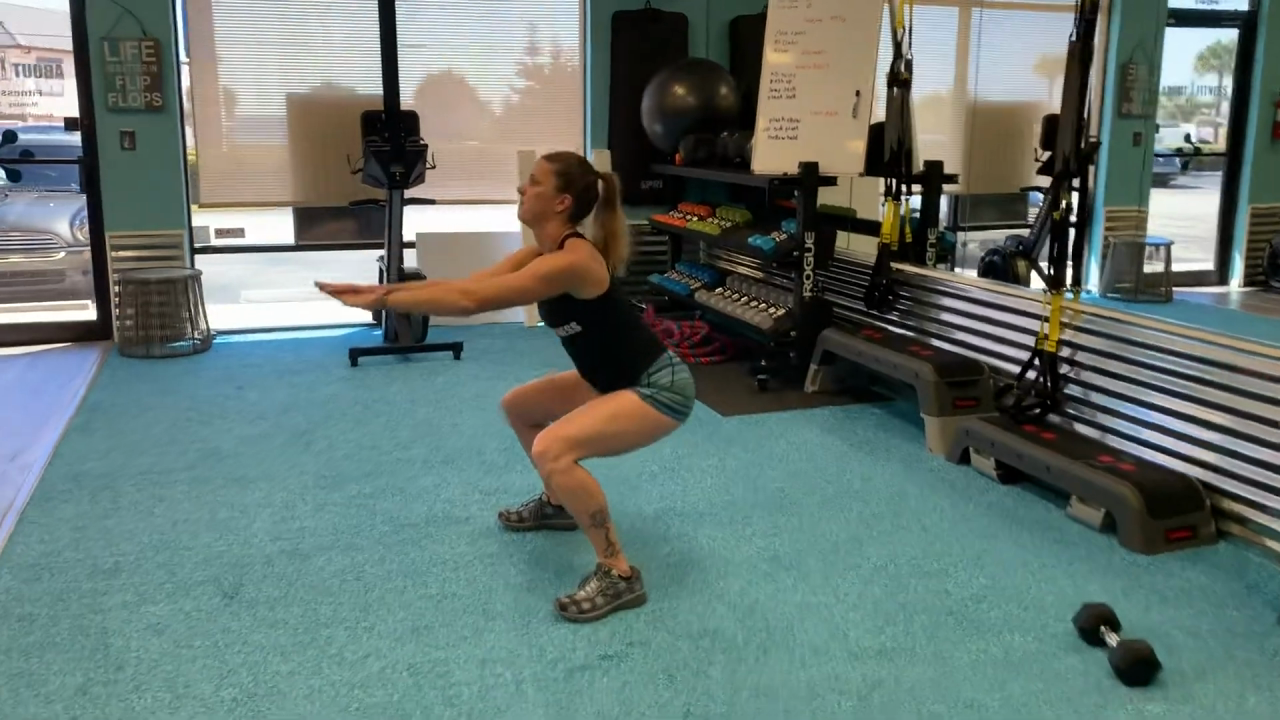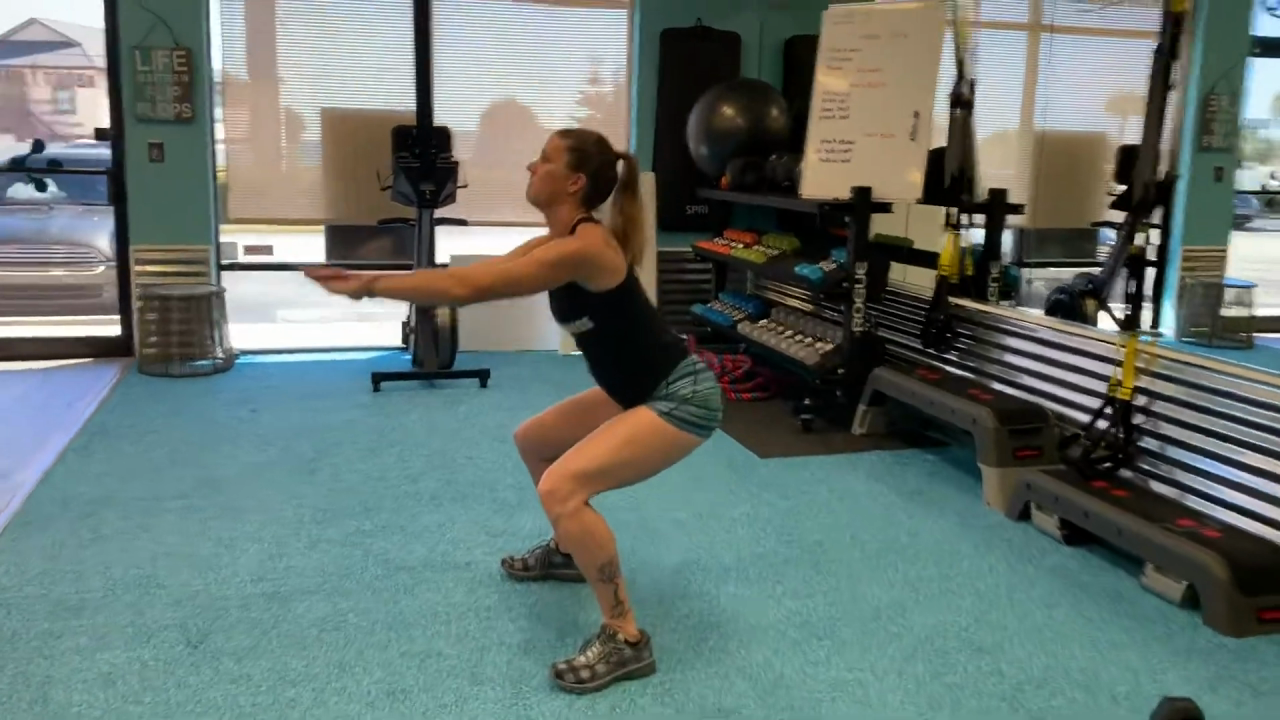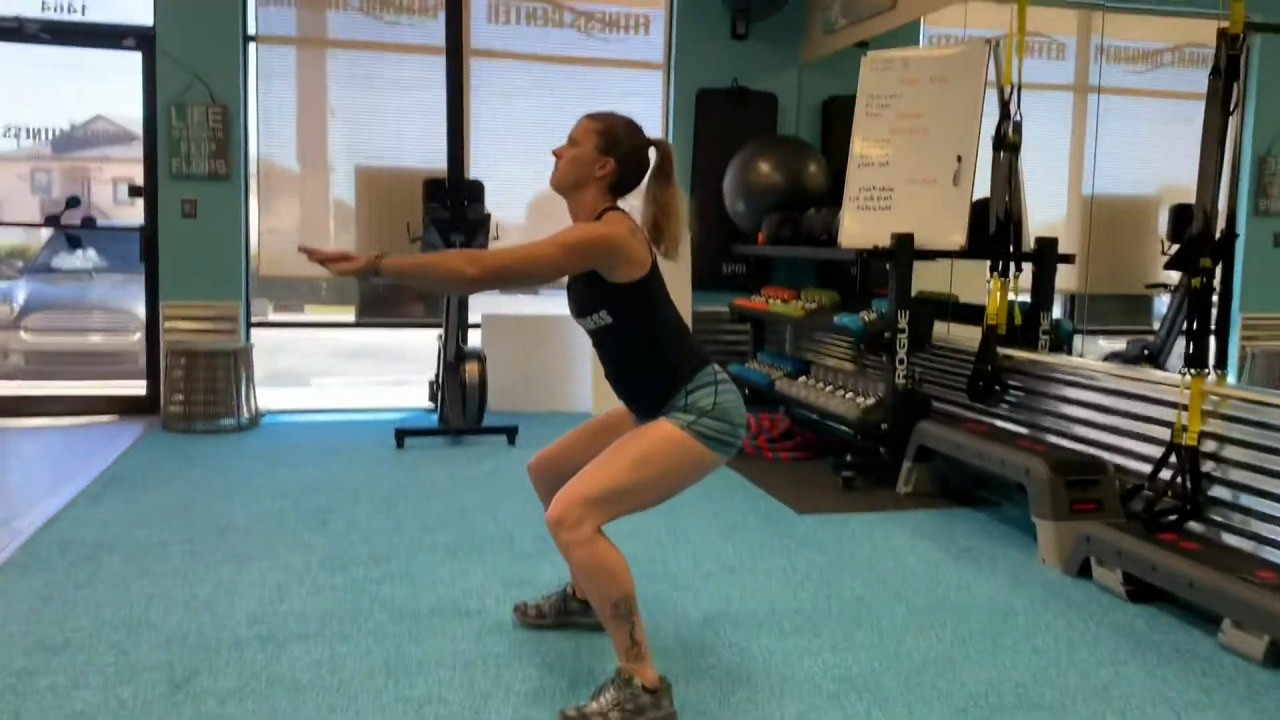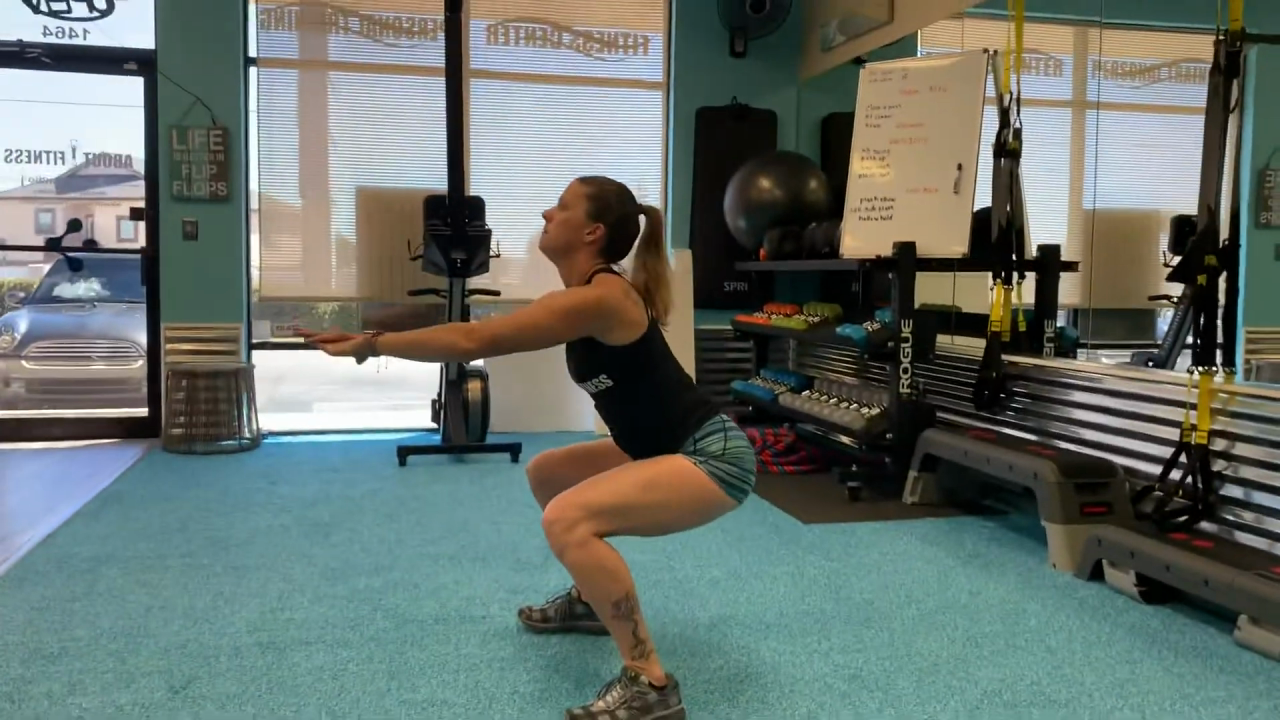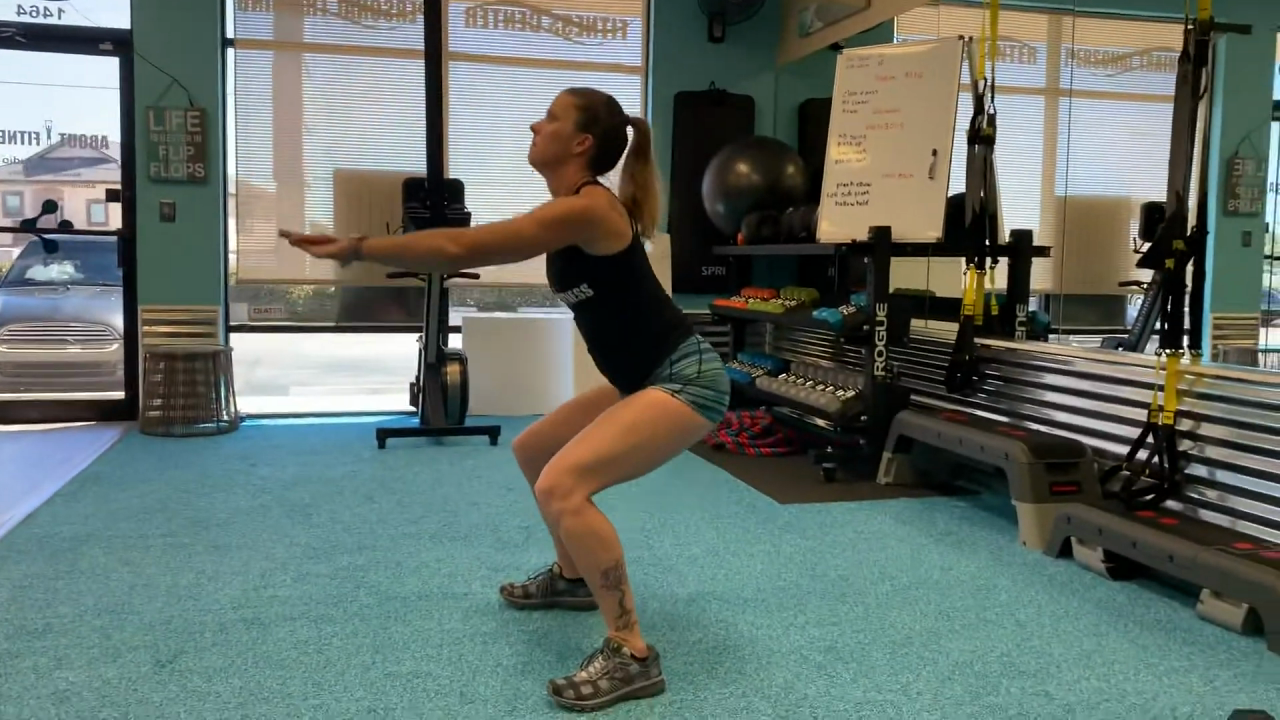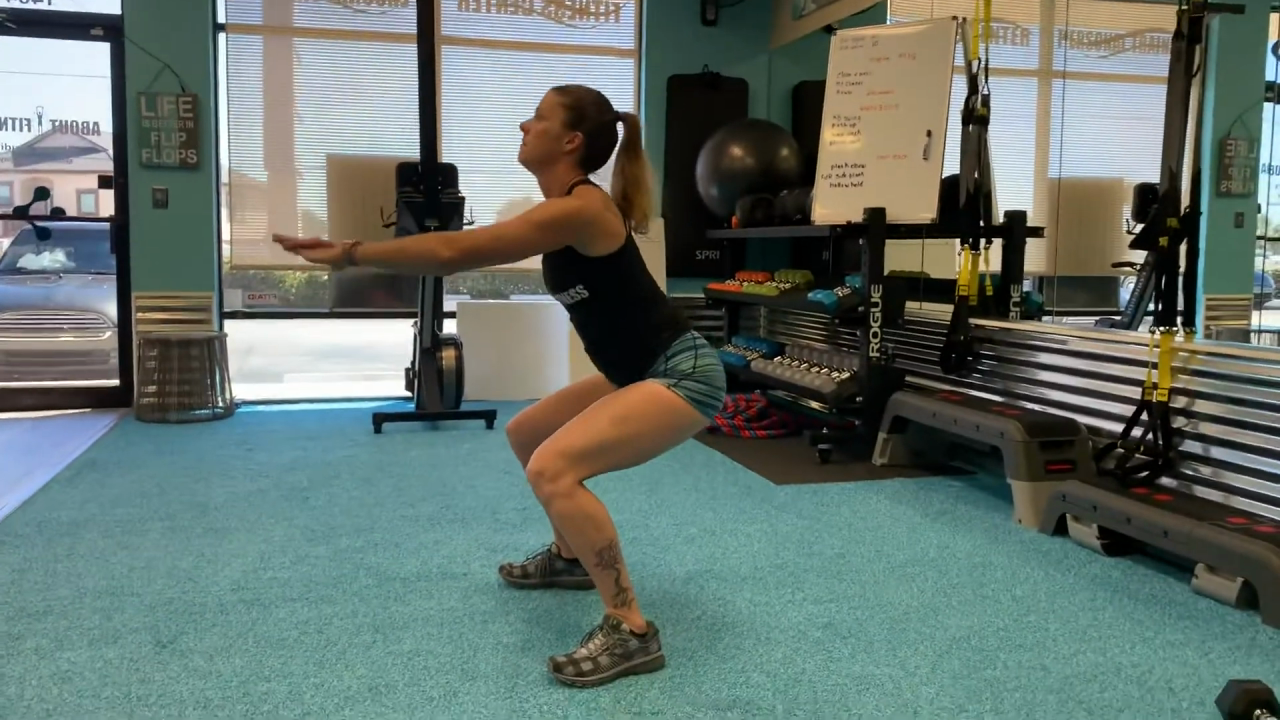
dt=0.5s
person 1, frame 1
left shoulder: (571, 261)
right shoulder: (543, 254)
left elbow: (470, 301)
right elbow: (467, 283)
left wrist: (379, 301)
right wrist: (380, 290)
left hip: (660, 387)
right hip: (617, 380)
left knee: (553, 450)
right knee: (518, 406)
left ankle: (619, 575)
right ankle: (557, 504)
person 1, frame 2
left shoulder: (583, 248)
right shoulder: (561, 242)
left elbow: (467, 289)
right elbow: (471, 275)
left wrist: (367, 287)
right wrist: (369, 276)
left hip: (682, 397)
right hip: (639, 391)
left knee: (561, 487)
right knee: (532, 440)
left ankle: (626, 640)
right ankle: (566, 551)
person 1, frame 3
left shoulder: (606, 236)
right shoulder: (591, 237)
left elbow: (480, 270)
right elbow: (491, 269)
left wrist: (374, 265)
right wrist: (381, 263)
left hip: (701, 409)
right hip: (660, 405)
left knee: (571, 513)
right knee: (547, 471)
right ankle: (585, 595)
person 1, frame 4
left shoulder: (601, 299)
right shoulder: (583, 297)
left elbow: (474, 341)
right elbow: (484, 335)
left wrist: (370, 344)
right wrist: (375, 340)
left hip: (714, 458)
right hip: (673, 450)
left knee: (568, 520)
right knee: (545, 474)
right ankle: (589, 601)
person 1, frame 5
left shoulder: (586, 209)
right shoulder: (573, 211)
left elbow: (462, 249)
right elbow: (473, 249)
left wrist: (354, 248)
right wrist: (361, 249)
left hip: (687, 380)
right hip: (649, 378)
left knee: (561, 484)
right knee: (532, 451)
left ankle: (631, 656)
right ankle: (572, 574)
person 1, frame 6
left shoulder: (578, 210)
right shoulder: (566, 207)
left elbow: (455, 251)
right elbow: (464, 251)
left wrist: (348, 253)
right wrist: (354, 253)
left hip: (685, 376)
right hip: (643, 373)
left knee: (552, 466)
right knee: (525, 434)
left ankle: (631, 632)
right ankle: (571, 556)
